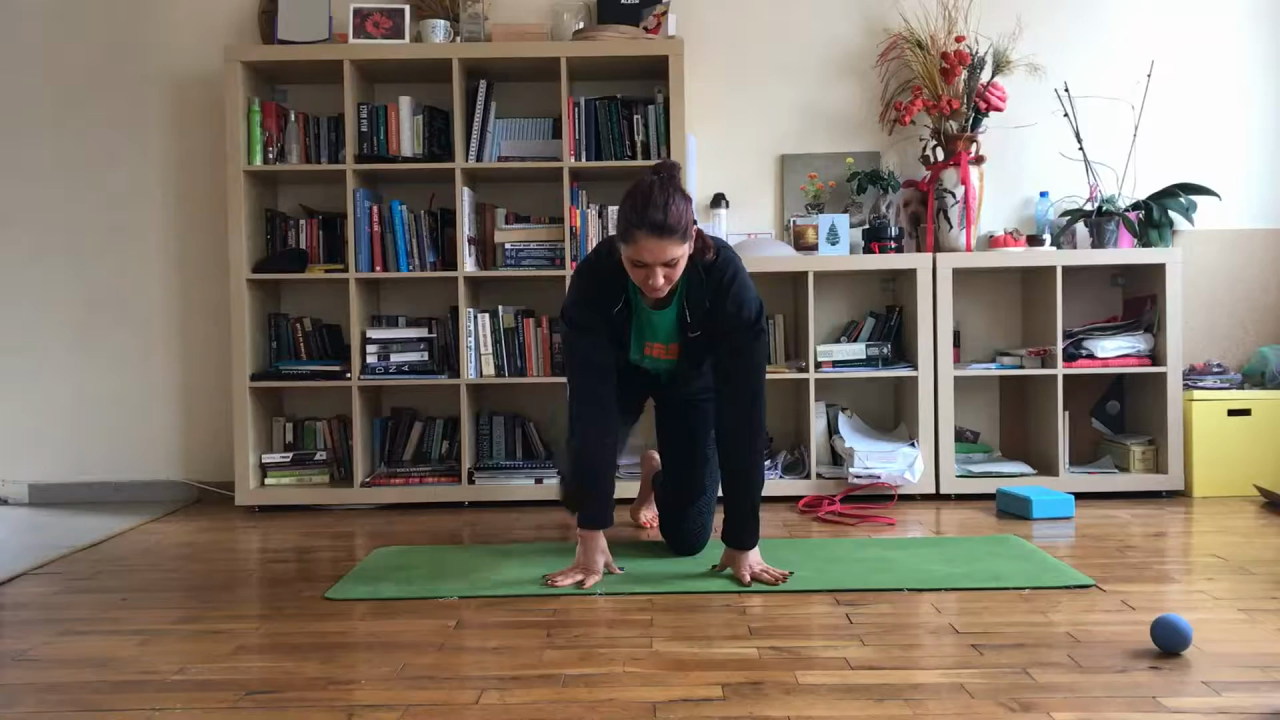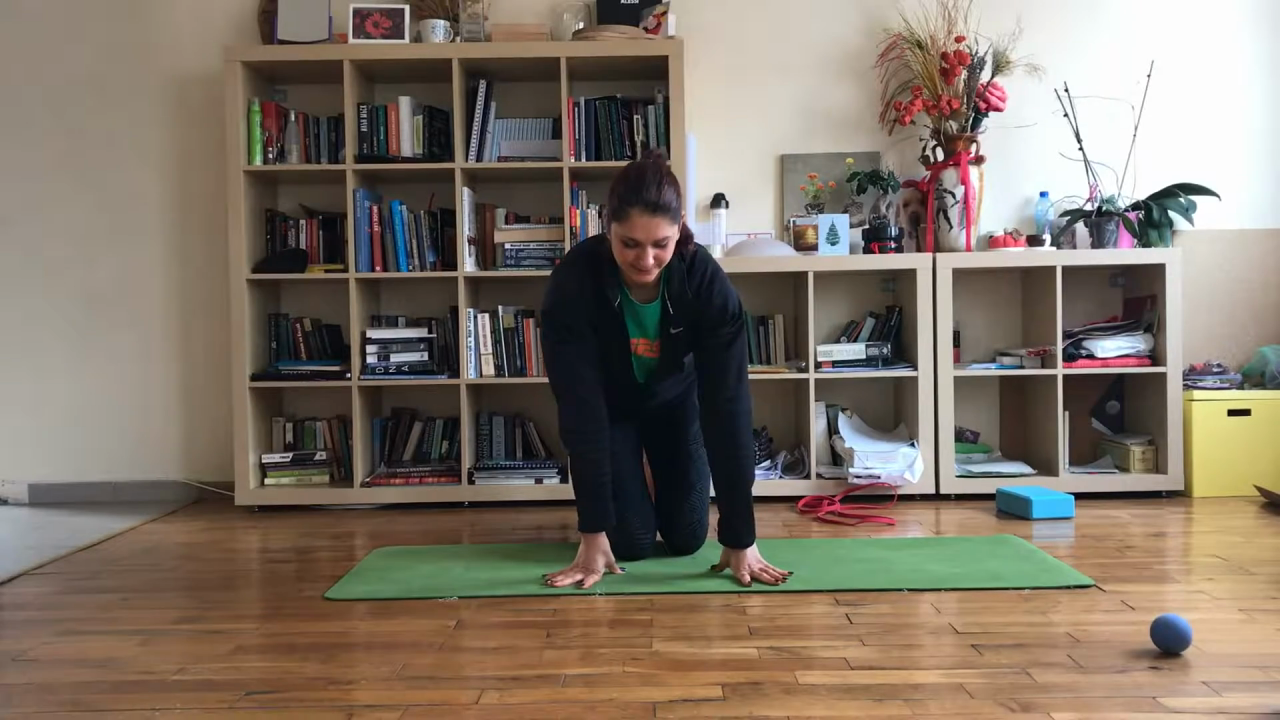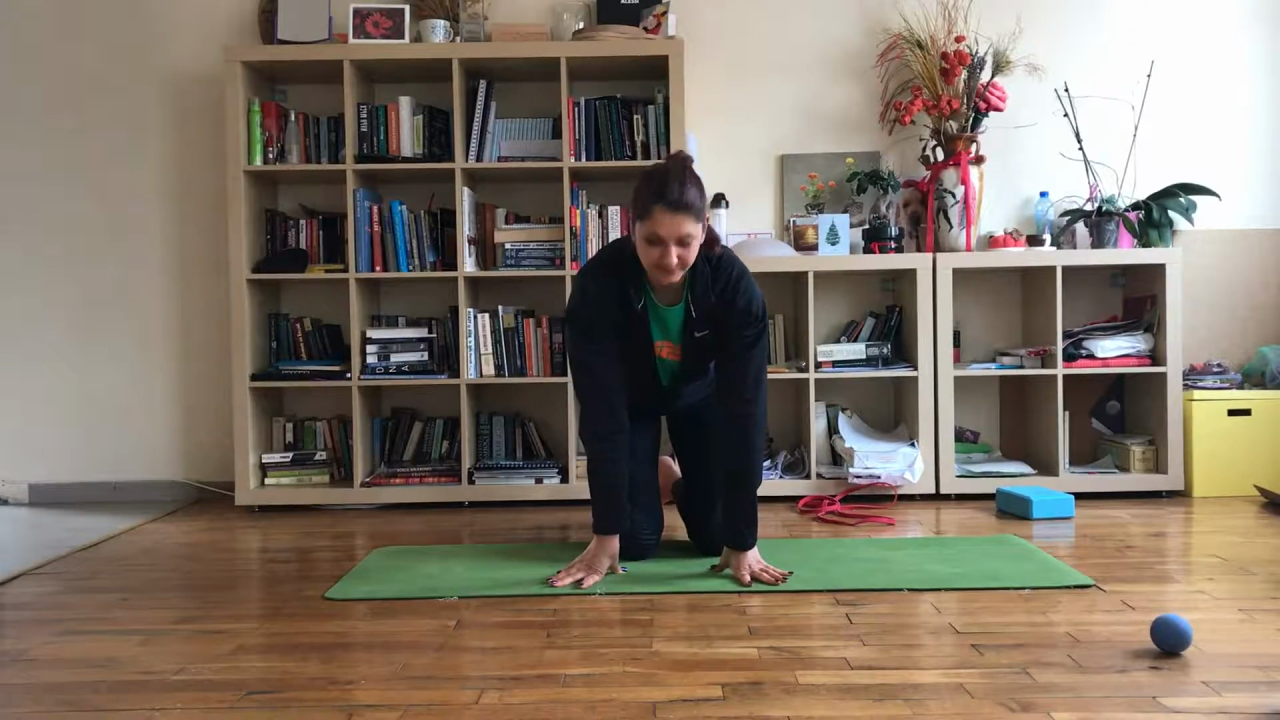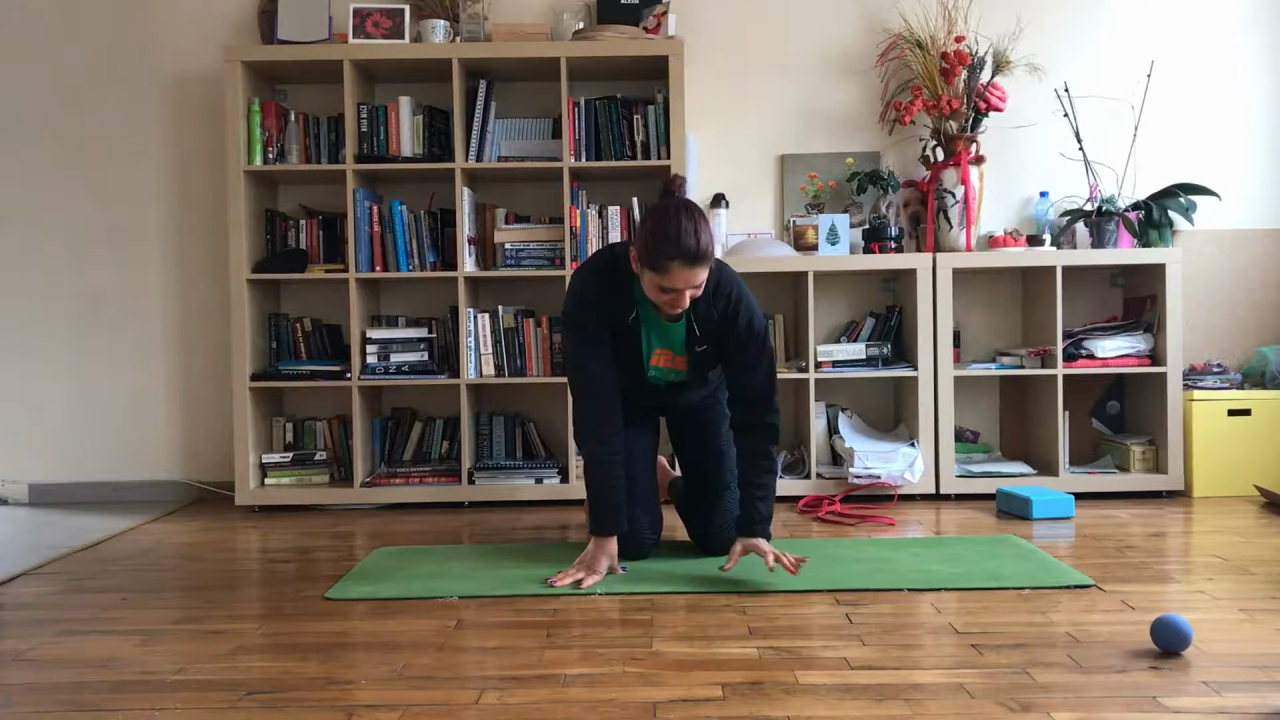
dt=1s
person 1, frame 1
left shoulder: (726, 277)
right shoulder: (595, 276)
left elbow: (742, 407)
right elbow: (591, 400)
left wrist: (743, 542)
right wrist: (592, 537)
left hip: (694, 378)
right hip: (622, 369)
left knee: (687, 536)
right knee: (575, 496)
left ankle: (660, 475)
person 1, frame 2
left shoulder: (705, 279)
right shoulder: (574, 280)
left elbow: (726, 403)
right elbow: (580, 408)
left wrist: (740, 538)
right wrist: (593, 534)
left hip: (673, 394)
right hip: (606, 399)
left knee: (686, 537)
right knee: (631, 541)
left ankle: (661, 484)
right ankle: (630, 485)
person 1, frame 3
left shoulder: (733, 283)
right shoulder: (598, 283)
left elbow: (743, 408)
right elbow: (602, 410)
left wrist: (741, 540)
right wrist: (605, 534)
left hip: (700, 393)
right hip: (631, 396)
left knee: (714, 536)
right knee: (636, 541)
left ankle: (681, 483)
right ankle: (652, 480)
person 1, frame 4
left shoulder: (730, 297)
right shoulder: (594, 286)
left elbow: (757, 413)
right elbow: (595, 413)
left wrist: (755, 525)
right wrist: (602, 535)
left hip: (700, 394)
right hip: (626, 395)
left knee: (718, 536)
right knee: (635, 540)
left ankle: (674, 485)
right ankle: (648, 479)
